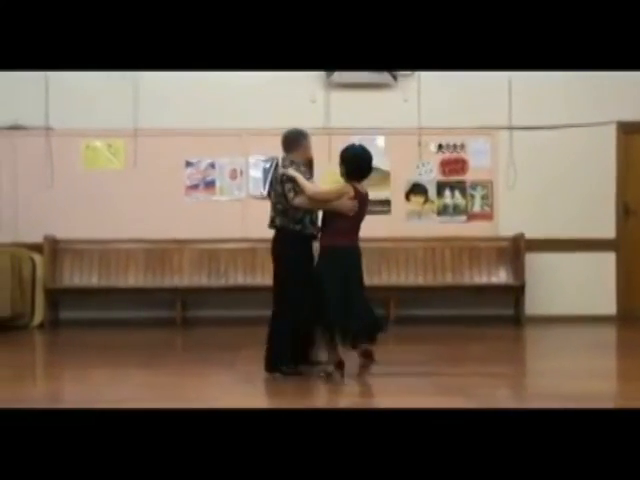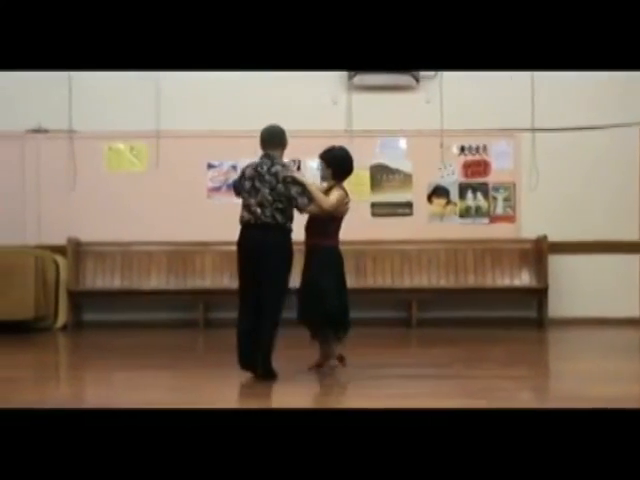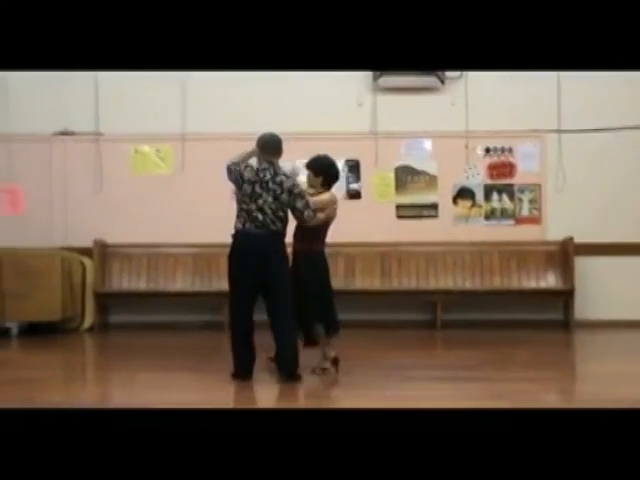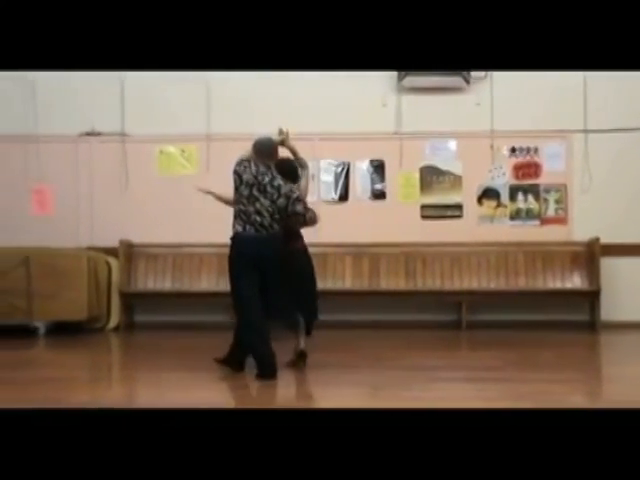
dt=0.5s
person 1, frame 1
left shoulder: (283, 171)
right shoulder: (289, 172)
right elbow: (299, 201)
right wrist: (337, 204)
left hip: (290, 241)
right hip: (293, 243)
left knee: (292, 299)
right knee: (294, 301)
left ankle: (296, 354)
right ankle: (280, 359)
person 1, frame 2
left shoulder: (248, 170)
right shoulder: (286, 173)
left elbow: (238, 189)
right elbow: (305, 205)
left hip: (249, 236)
right hip: (275, 239)
left knee: (249, 299)
right knee: (271, 302)
left ankle: (249, 357)
right ankle: (262, 363)
person 1, frame 3
left shoulder: (243, 173)
right shoulder: (288, 183)
left elbow: (233, 164)
right elbow: (306, 217)
left wrist: (253, 151)
left hip: (245, 244)
right hip: (273, 246)
left knee: (242, 307)
right knee: (281, 306)
left ankle: (243, 367)
right ankle: (289, 365)
person 1, frame 4
left shoulder: (241, 174)
right shoulder: (284, 187)
left elbow: (243, 160)
right elbow: (308, 218)
left wrist: (257, 151)
left hip: (244, 246)
right hip: (271, 247)
left knee: (248, 305)
right knee: (259, 303)
left ankle: (266, 364)
right ankle: (236, 356)
person 2, frame 1
left shoulder: (345, 190)
right shoulder: (360, 192)
left elbow: (313, 194)
left wrist: (296, 175)
left hip: (336, 255)
right hip: (349, 254)
left knee: (332, 308)
right knee: (349, 306)
left ankle: (336, 361)
right ankle: (364, 348)
person 2, frame 2
left shoulder: (338, 194)
right shoulder: (328, 191)
left elbow: (326, 206)
left wrist: (305, 181)
left hip: (325, 256)
right hip: (317, 254)
left knee: (322, 307)
right knee: (314, 307)
left ankle: (334, 354)
right ankle: (326, 354)
person 2, frame 3
left shoulder: (329, 199)
right shoulder: (314, 198)
left hip: (311, 260)
right hip: (302, 258)
left knee: (313, 310)
right knee: (297, 307)
left ankle: (329, 357)
person 2, frame 4
right shoulder: (299, 195)
left elbow: (235, 202)
right elbow: (305, 167)
left wrist: (213, 193)
right wrist: (288, 145)
left hip: (280, 257)
right hip: (299, 257)
right knee: (299, 304)
right ankle: (300, 347)
